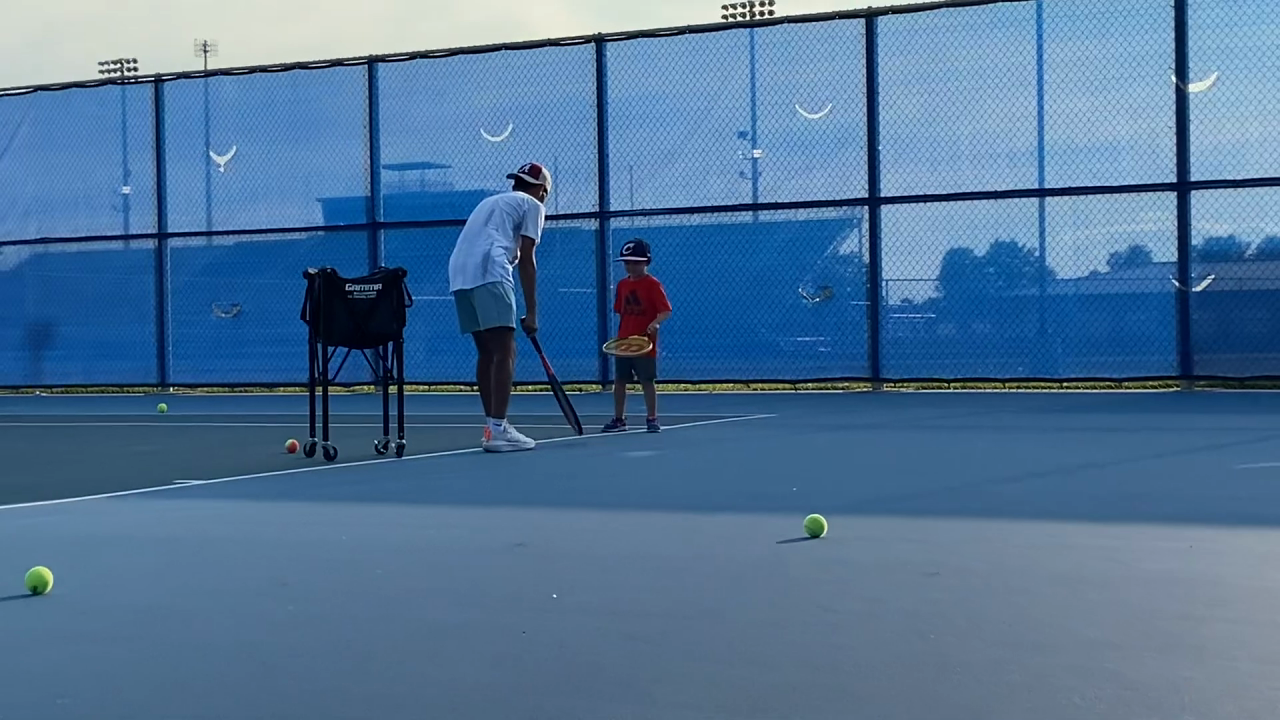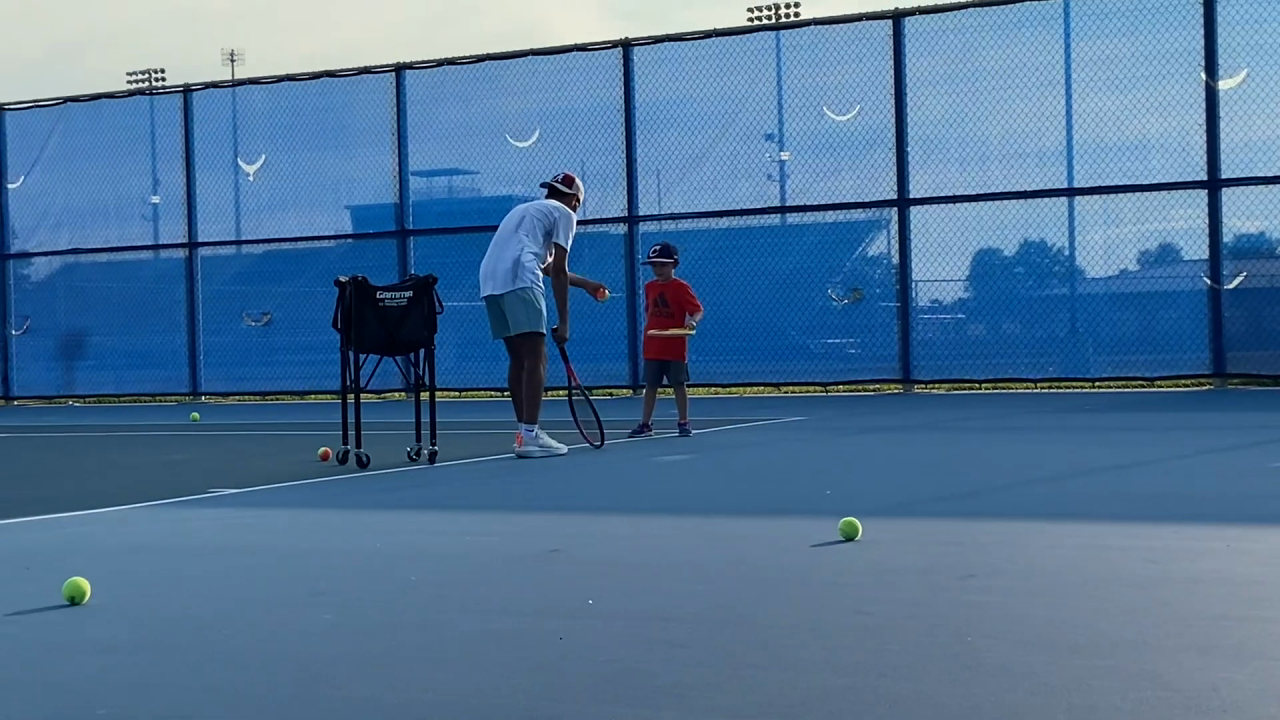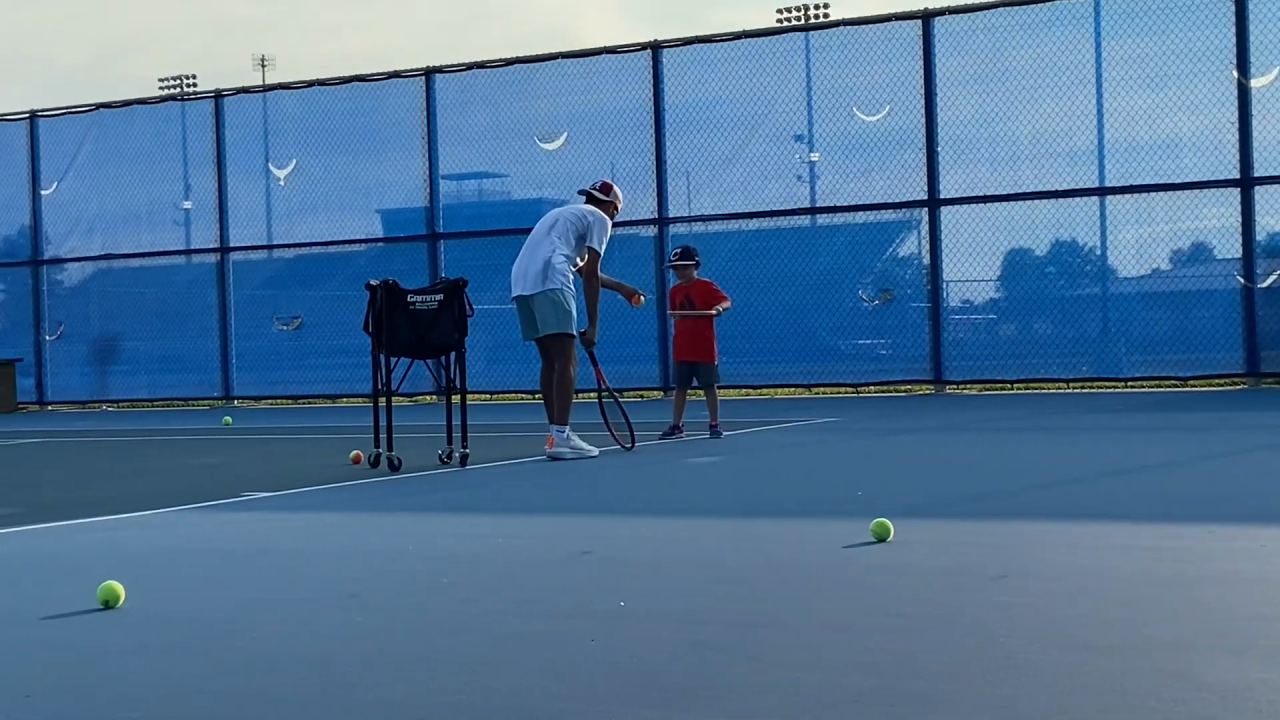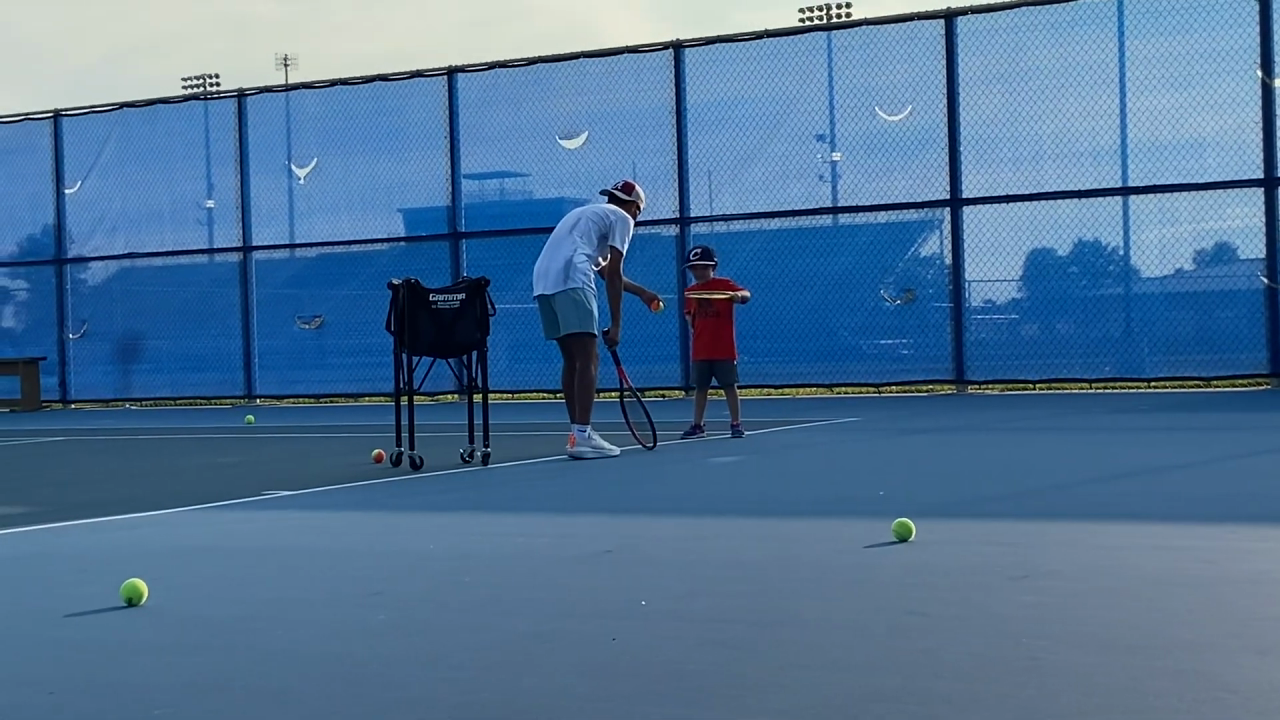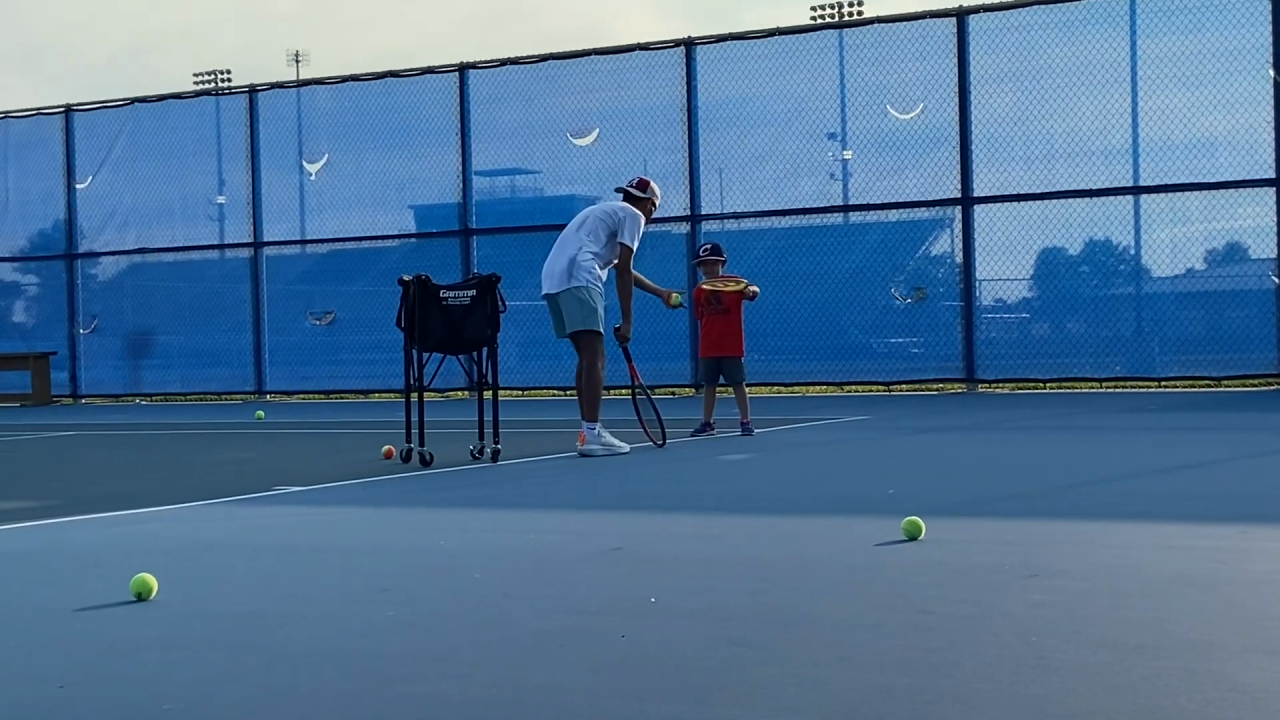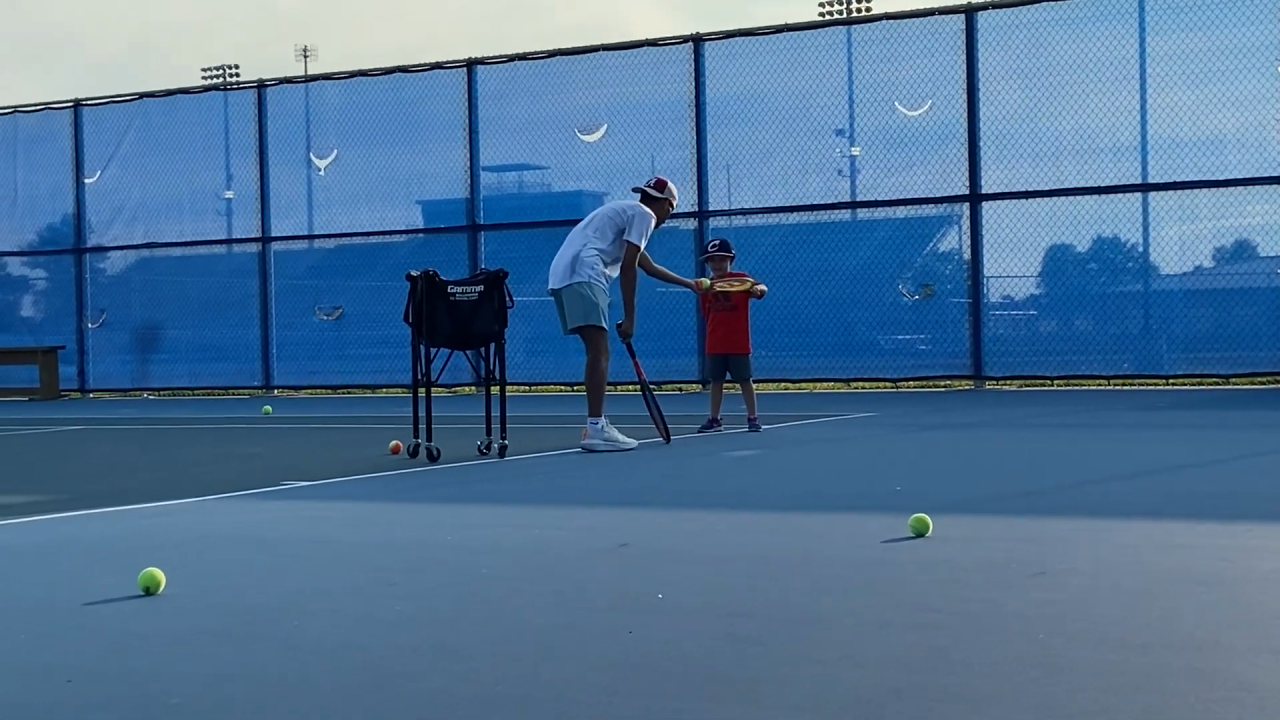
dt=0.7s
person 1, frame 1
left shoulder: (492, 201)
right shoulder: (532, 205)
right elbow: (526, 261)
right wrist: (531, 312)
left hip: (460, 274)
right hip: (489, 275)
left knee: (488, 353)
right knee: (505, 353)
left ankle: (493, 427)
right ankle: (498, 431)
person 1, frame 2
left shoulder: (526, 209)
right shoulder: (564, 213)
left elbow: (545, 266)
right elbow: (558, 270)
left wrist: (585, 284)
right wrist: (564, 321)
left hip: (490, 280)
right hip: (519, 282)
left knee: (519, 359)
right knee: (535, 359)
left ankle: (524, 433)
right ankle: (530, 436)
person 1, frame 3
left shoulder: (565, 214)
right shoulder: (599, 218)
left elbow: (583, 271)
right elbow: (590, 276)
left wrist: (621, 288)
right wrist: (592, 325)
left hip: (521, 283)
right hip: (549, 283)
left knee: (551, 361)
right knee: (566, 361)
left ankle: (556, 434)
right ankle: (561, 437)
person 1, frame 4
left shoulder: (587, 213)
right shoulder: (621, 218)
left elbow: (605, 271)
right elbow: (613, 274)
left wrist: (642, 293)
right wrist: (616, 324)
left hip: (544, 282)
right hip: (571, 282)
left knee: (572, 360)
right knee: (588, 360)
left ankle: (577, 434)
right ankle: (582, 437)
person 1, frame 5
left shoulder: (605, 212)
right shoulder: (633, 215)
left elbow: (625, 270)
right elbow: (623, 272)
left wrist: (662, 293)
right wrist: (627, 320)
left hip: (553, 279)
right hip: (578, 280)
left knee: (586, 357)
right knee: (595, 357)
left ankle: (589, 431)
right ankle: (591, 435)
person 1, frame 6
left shoulder: (626, 212)
right shoulder: (644, 214)
left elbow: (648, 266)
right elbow: (628, 269)
left wrist: (689, 284)
right wrist: (629, 318)
left hip: (563, 275)
right hip: (583, 275)
left knee: (597, 352)
right knee: (600, 352)
left ankle: (596, 426)
right ankle: (596, 429)
person 2, frame 1
left shoulder: (653, 284)
right shoulder: (622, 285)
left elbow: (666, 310)
left wrist: (656, 323)
right wrist: (620, 335)
left knee: (647, 381)
right knee: (620, 380)
left ankle: (652, 419)
right ankle: (619, 419)
person 2, frame 2
left shoulder: (681, 287)
right shoulder: (649, 287)
left elbow: (698, 310)
left wrist: (693, 321)
right wrist: (649, 323)
left hip: (675, 347)
right hip: (652, 347)
left knee: (679, 385)
right knee: (650, 385)
left ankle: (684, 423)
right ankle: (645, 424)
person 2, frame 3
left shoulder: (707, 286)
right shoulder: (675, 291)
left elbow: (726, 301)
left wrist: (720, 307)
right wrist: (679, 323)
left hip: (705, 349)
right hip: (682, 349)
left knee: (709, 386)
right knee: (680, 387)
left ankle: (715, 424)
right ankle: (676, 426)
person 2, frame 4
left shoulder: (724, 284)
right shoulder: (691, 292)
left elbow: (746, 294)
left wrist: (739, 295)
right wrist: (691, 321)
left hip: (724, 348)
right hip: (700, 350)
left knee: (729, 386)
right knee: (700, 387)
left ankle: (736, 424)
right ankle: (698, 426)
person 2, frame 5
right shoulder: (699, 291)
left elbow: (755, 290)
right elbow: (701, 318)
left wrist: (750, 290)
right wrist: (703, 340)
left hip: (732, 346)
right hip: (708, 348)
left knee: (738, 383)
right knee: (708, 384)
left ankle: (746, 422)
right ankle: (707, 423)
person 2, frame 6
left shoulder: (740, 278)
left elbow: (762, 288)
right elbow: (708, 314)
left wrist: (758, 289)
left hip: (738, 343)
right hip: (714, 344)
left knee: (745, 380)
right knee: (715, 381)
left ankle: (753, 418)
right ankle: (714, 419)
